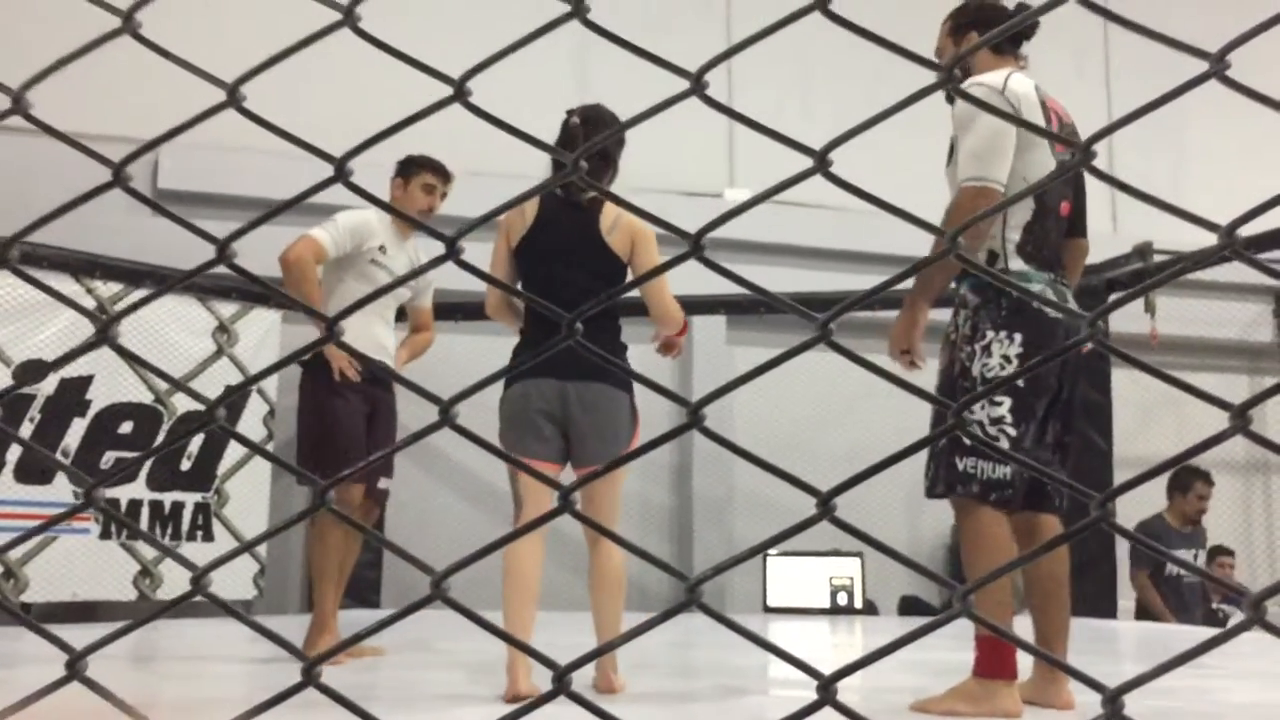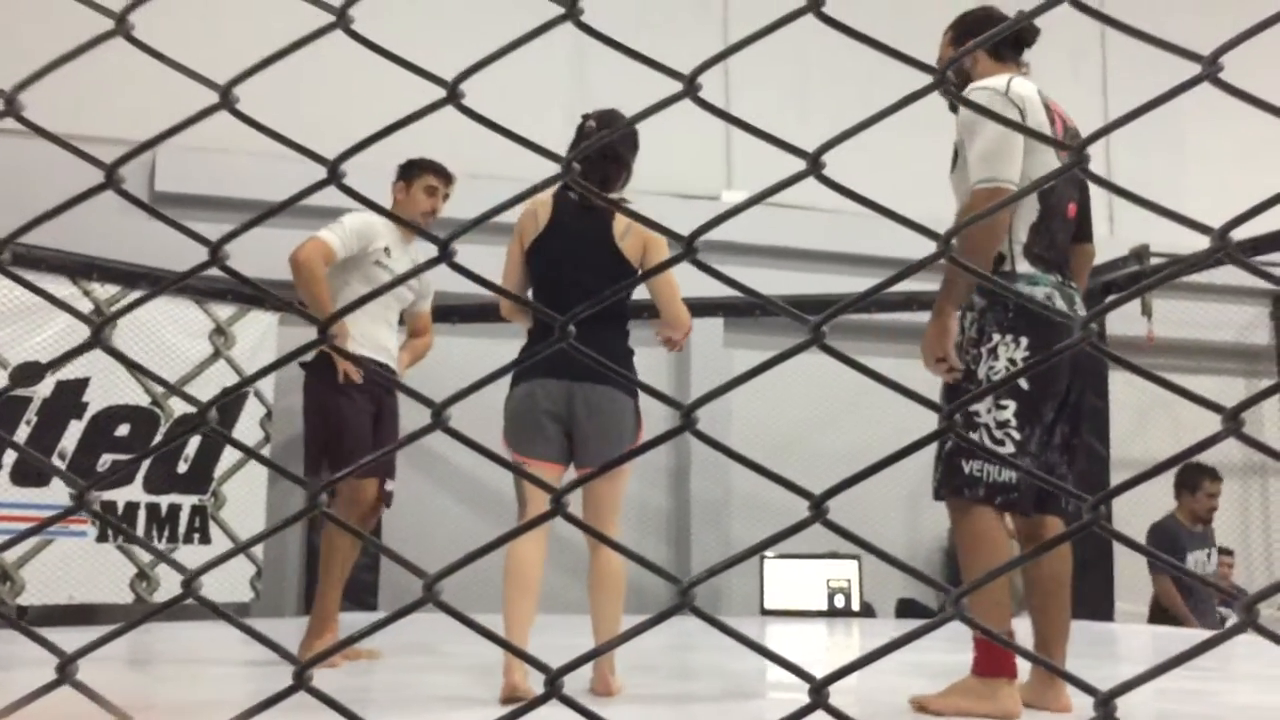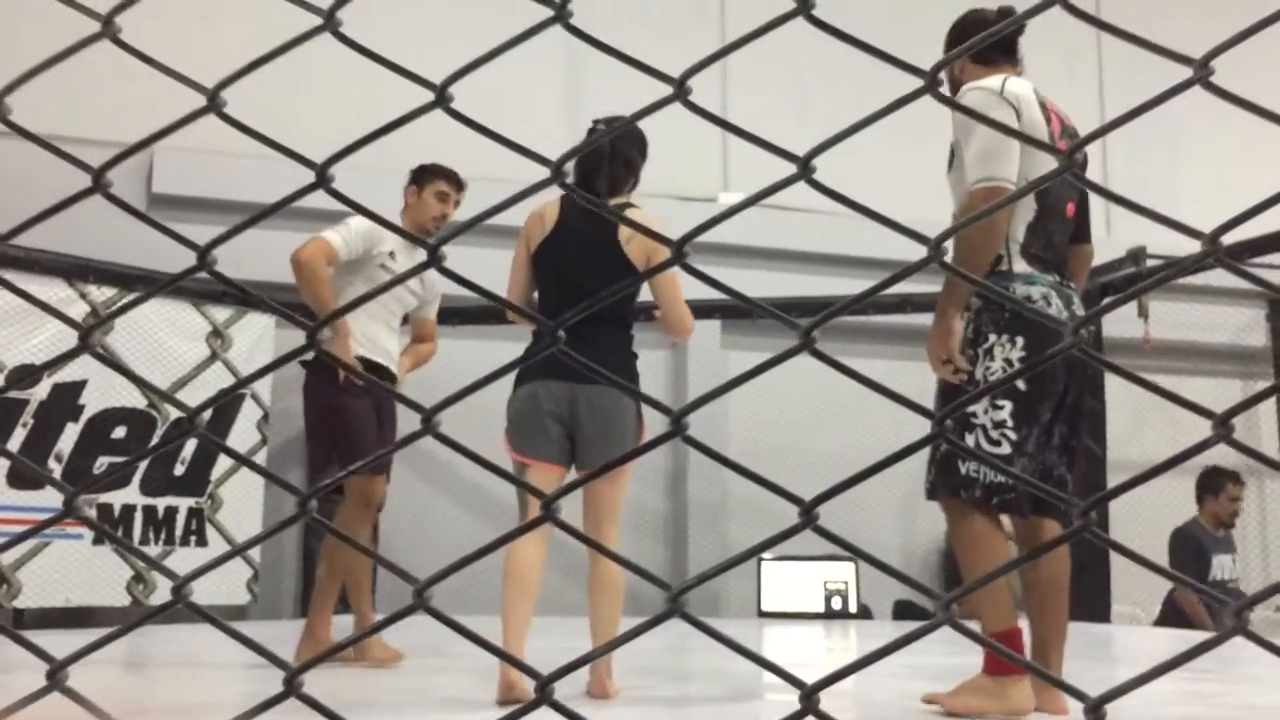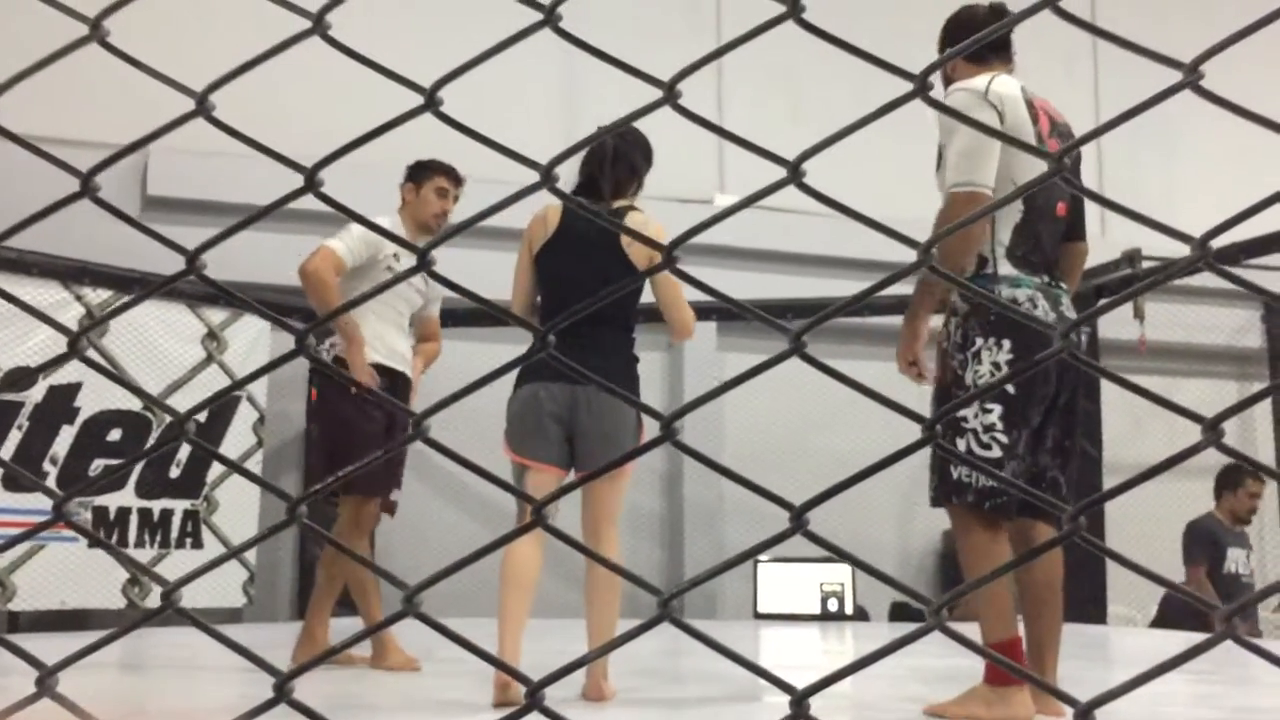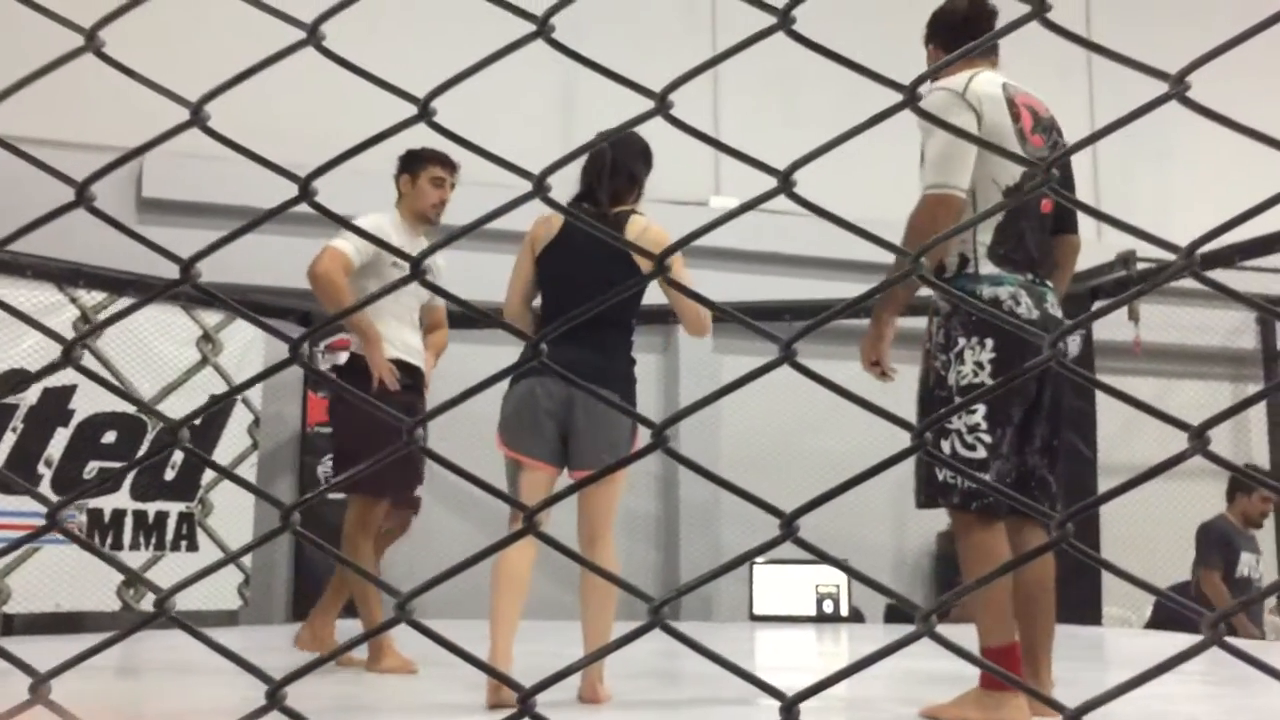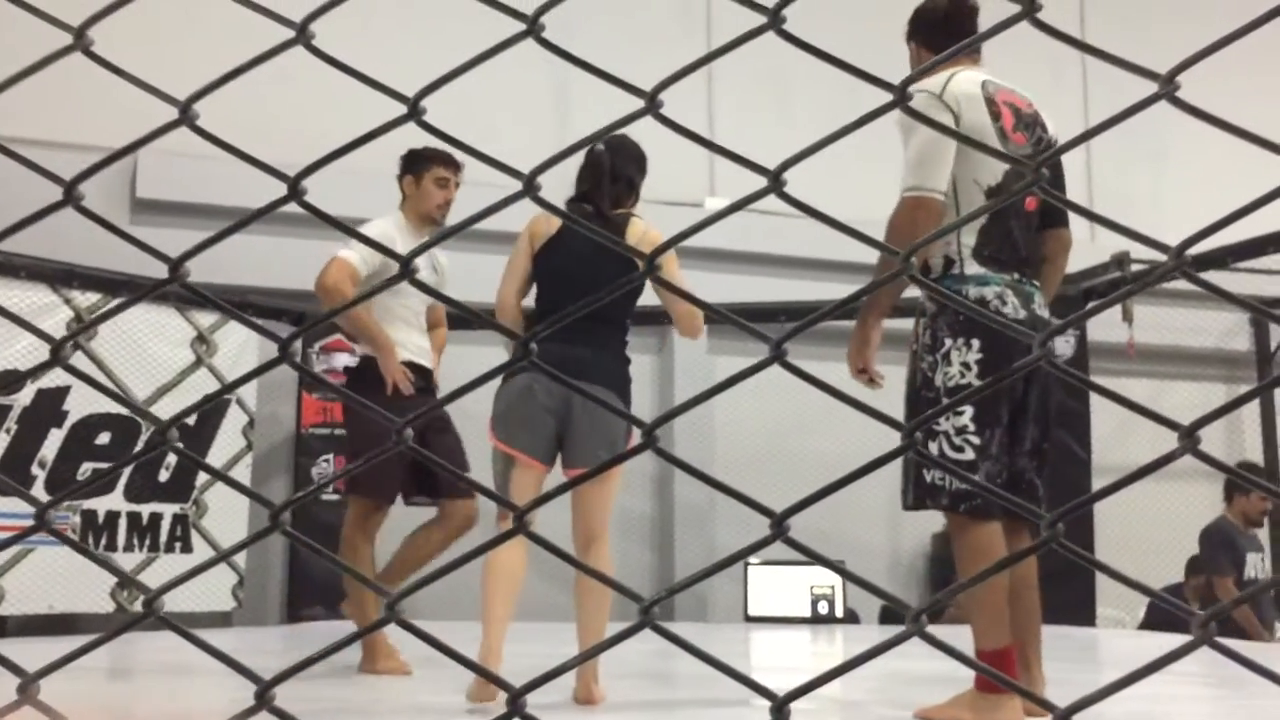
dt=0.2s
person 1, frame 1
left shoulder: (986, 90)
right shoulder: (1058, 115)
left elbow: (976, 205)
left wrist: (917, 302)
left hip: (1001, 308)
right hip: (1052, 314)
left knee: (978, 488)
right knee: (1035, 498)
person 1, frame 2
left shoulder: (991, 95)
right shoulder: (1058, 119)
left elbow: (989, 207)
right elbow: (1082, 246)
left wrist: (945, 311)
left hip: (1010, 311)
right hip: (1060, 317)
left knee: (974, 489)
right knee: (1040, 500)
person 1, frame 3
left shoulder: (984, 94)
right shoulder: (1058, 118)
left elbow: (990, 205)
left wrist: (949, 313)
left hip: (1007, 313)
right hip: (1059, 319)
left knee: (967, 490)
right knee: (1039, 503)
person 1, frame 4
left shoulder: (970, 95)
right shoulder: (1053, 118)
left elbow: (967, 207)
right elbow: (1074, 245)
left wrist: (918, 314)
left hip: (995, 314)
right hip: (1050, 320)
left knee: (971, 497)
right knee: (1032, 506)
person 1, frame 5
left shoulder: (952, 93)
right shoulder: (1042, 114)
left elbow: (942, 208)
right elbow: (1066, 241)
left wrist: (885, 314)
left hip: (979, 313)
right hip: (1037, 319)
left knee: (972, 501)
right knee: (1026, 506)
person 1, frame 6
left shoulder: (933, 94)
right shoulder: (1030, 110)
left elbow: (921, 212)
right elbow: (1057, 238)
left wrist: (869, 319)
left hip: (967, 313)
right hip: (1025, 318)
left knee: (966, 502)
right knee: (1010, 504)
person 2, frame 1
left shoulder: (522, 212)
right shoulder: (627, 220)
left elbow: (496, 304)
right elbow: (664, 314)
right wrist: (678, 331)
left hip: (532, 381)
right hip: (600, 384)
left knee: (529, 523)
right knee: (603, 531)
left ankle: (519, 669)
right ankle: (607, 668)
person 2, frame 2
left shoulder: (535, 212)
right shoulder: (639, 226)
left elbow: (510, 306)
right elbow: (675, 318)
right wrist: (678, 331)
left hip: (538, 381)
right hip: (606, 385)
left knee: (531, 522)
right knee: (604, 532)
left ankle: (515, 666)
right ankle: (605, 670)
person 2, frame 3
left shoulder: (543, 216)
right shoulder: (644, 229)
left elbow: (516, 307)
right elbow: (680, 325)
right wrist: (672, 321)
left hip: (541, 382)
right hip: (609, 387)
left knee: (532, 522)
right knee: (604, 533)
left ankle: (512, 663)
right ankle: (602, 673)
person 2, frame 4
left shoulder: (545, 220)
right shoulder: (645, 231)
left elbow: (521, 309)
right elbow: (683, 327)
right wrist: (638, 315)
left hip: (541, 384)
right hip: (609, 389)
left knee: (528, 523)
right knee: (602, 536)
left ankle: (507, 665)
right ankle: (598, 675)
person 2, frame 5
left shoulder: (547, 225)
right shoulder: (648, 234)
left elbow: (514, 312)
right elbow: (698, 324)
left hip: (537, 383)
right hip: (605, 390)
left knee: (523, 524)
right knee: (597, 538)
left ankle: (500, 664)
right ankle: (593, 676)
person 2, frame 6
left shoulder: (543, 223)
right shoulder: (646, 237)
left elbow: (505, 307)
right elbow: (691, 326)
right wrist: (671, 292)
left hip: (532, 380)
right hip: (602, 387)
left knee: (513, 521)
right knee: (592, 538)
left ankle: (490, 658)
right ankle: (588, 677)
person 3, frame 1
left shoulder: (419, 262)
right shoulder: (359, 224)
left elbow: (424, 328)
right elbow: (295, 258)
left wrist: (400, 357)
right wrist: (327, 335)
left hip: (380, 381)
right hip: (337, 373)
left knee: (366, 506)
right knee: (344, 496)
left ankle: (327, 630)
right ankle: (322, 629)
person 3, frame 2
left shoulder: (421, 266)
right shoulder: (364, 227)
left elbow: (422, 333)
right elbow: (305, 259)
left wrist: (401, 360)
right wrist: (335, 333)
left hip: (382, 382)
right hip: (341, 374)
left knee: (368, 507)
right knee: (356, 494)
left ankle: (320, 633)
right ankle: (324, 628)
person 3, frame 3
left shoulder: (427, 274)
right shoulder: (369, 231)
left elbow: (426, 340)
right elbow: (306, 258)
left wrist: (403, 364)
right wrist: (337, 332)
left hip: (382, 385)
right hip: (340, 374)
left knee: (363, 502)
right knee: (366, 491)
left ankle: (316, 635)
right ankle: (365, 631)
person 3, frame 4
left shoulder: (430, 272)
right shoulder: (372, 234)
left elbow: (430, 338)
right elbow: (315, 269)
left wrist: (416, 367)
right wrist: (352, 341)
left hip: (394, 391)
right hip: (353, 384)
left knee: (363, 515)
right knee: (360, 510)
left ankle: (313, 637)
right ankle: (382, 641)
person 3, frame 5
left shoulder: (432, 259)
right shoulder: (376, 230)
right elbow: (323, 272)
left wrist: (428, 362)
right wrist: (369, 341)
left hip: (409, 388)
right hip: (369, 383)
left knee: (396, 517)
right knee: (368, 511)
left ankle: (319, 625)
right ankle: (379, 644)
person 3, frame 6
left shoulder: (436, 258)
right shoulder: (381, 235)
right elbow: (330, 284)
right wrist: (383, 347)
left hip: (423, 391)
right hip: (382, 387)
left knee: (461, 510)
right knee: (366, 512)
left ankle: (368, 601)
right ankle: (374, 644)
